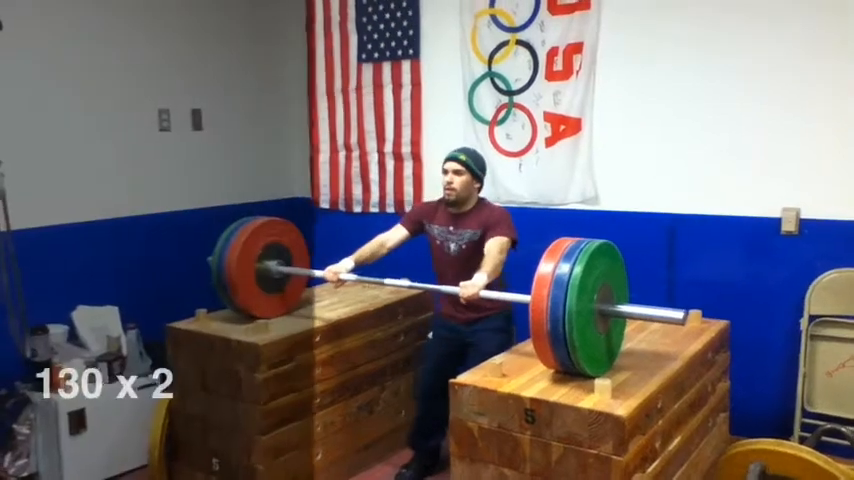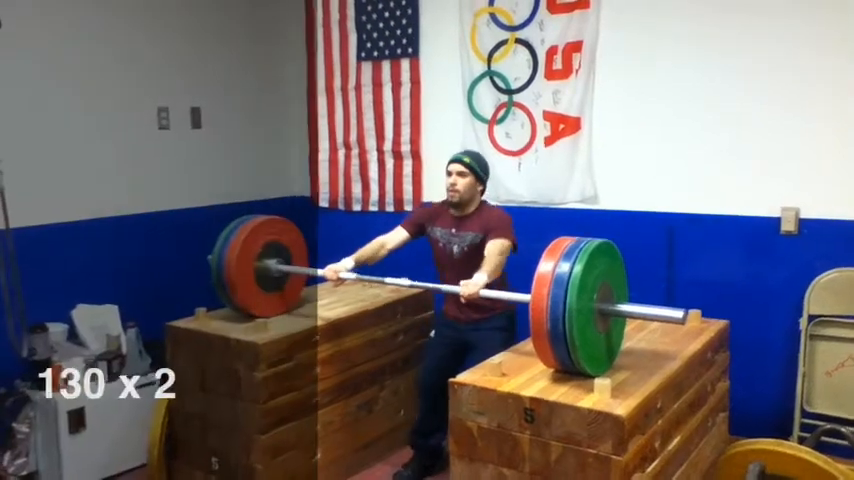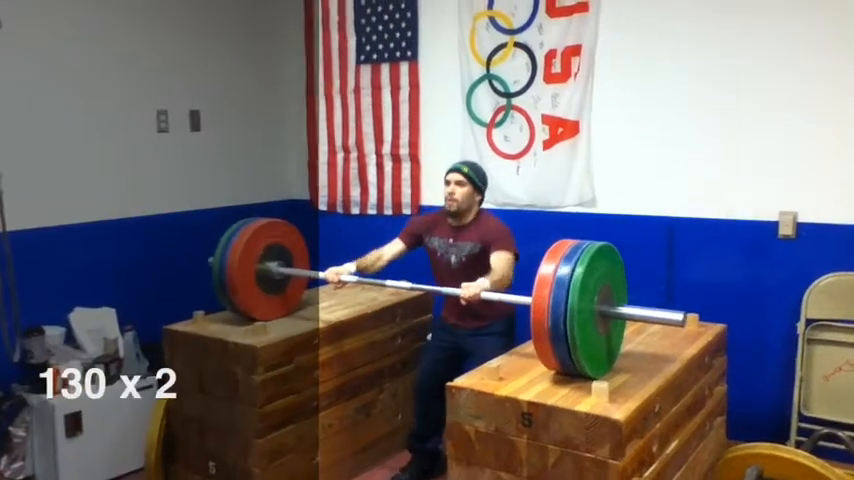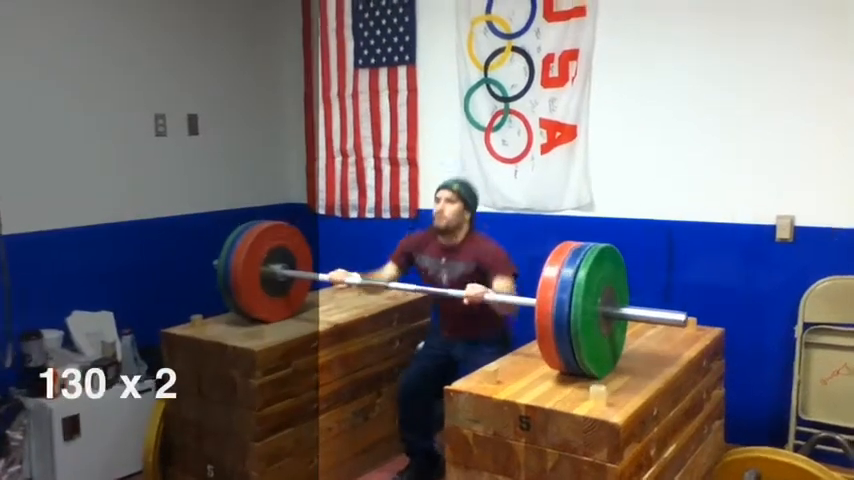
dt=0.1s
person 1, frame 1
left shoulder: (495, 216)
right shoulder: (429, 212)
left elbow: (496, 253)
right elbow: (387, 240)
left wrist: (480, 280)
right wrist: (349, 263)
left hip: (490, 323)
right hip: (448, 319)
right knee: (429, 387)
person 1, frame 2
left shoulder: (495, 219)
right shoulder: (430, 214)
left elbow: (496, 255)
right elbow: (387, 242)
left wrist: (480, 280)
right wrist: (349, 262)
left hip: (492, 322)
right hip: (452, 318)
right knee: (431, 385)
right ankle: (427, 453)
person 1, frame 3
left shoulder: (493, 230)
right shoulder: (426, 224)
left elbow: (503, 271)
right elbow: (385, 254)
left wrist: (481, 287)
right wrist: (349, 269)
left hip: (491, 330)
right hip: (451, 324)
right knee: (426, 388)
person 1, frame 4
left shoulder: (486, 251)
right shoulder: (418, 243)
left elbow: (508, 303)
right elbow: (384, 277)
left wrist: (485, 295)
right wrist: (352, 277)
left hip: (484, 343)
right hip: (444, 336)
right knee: (410, 391)
